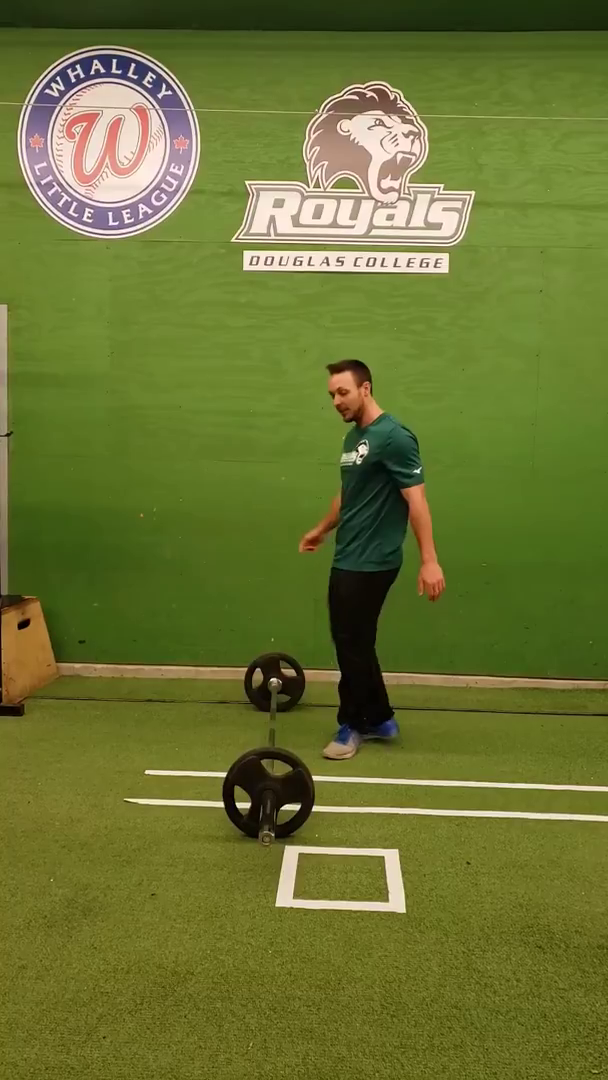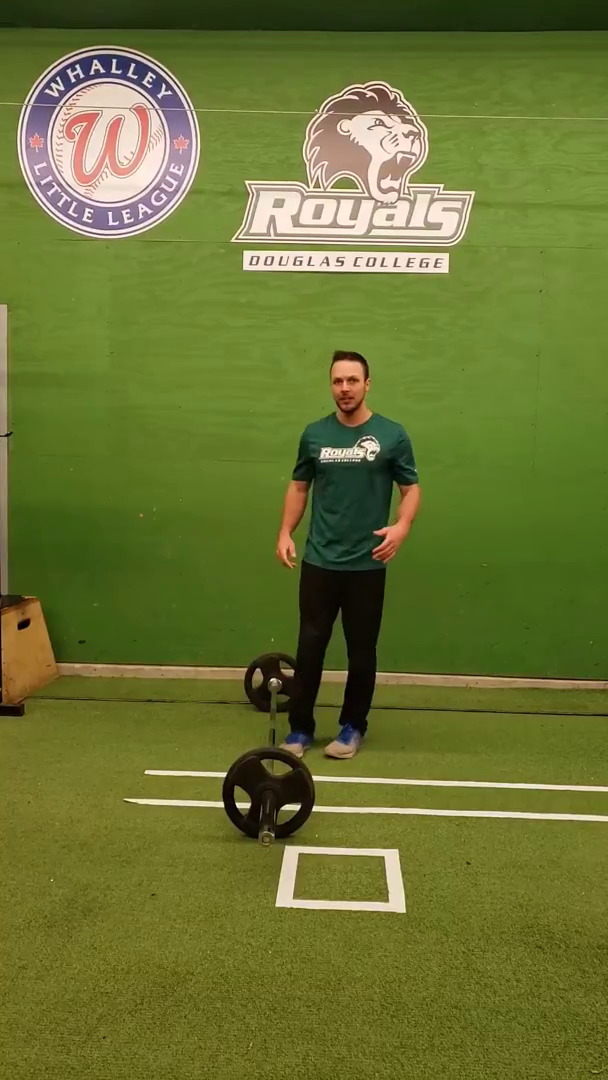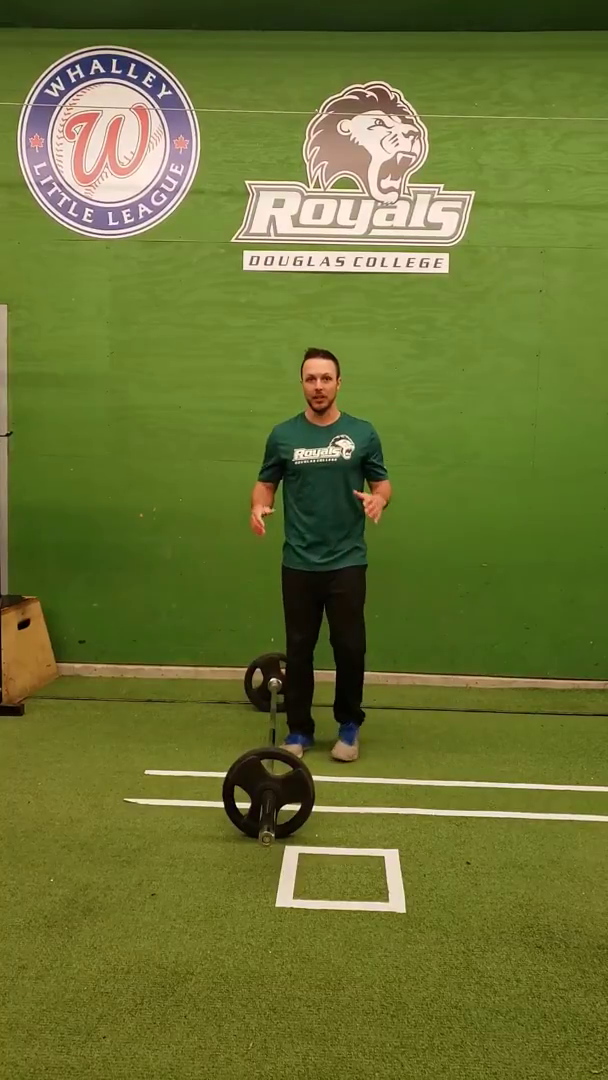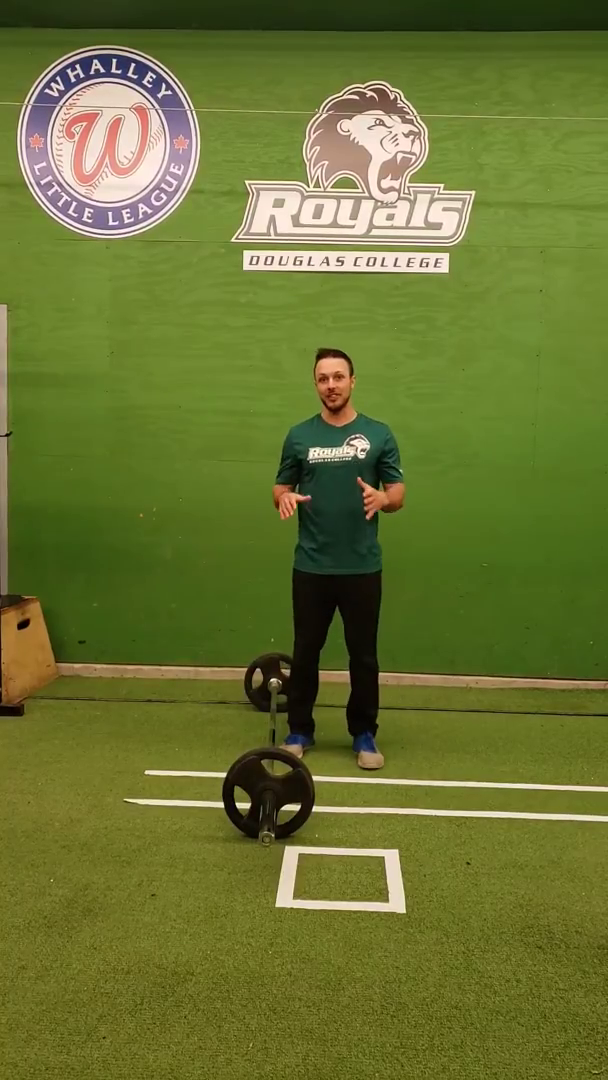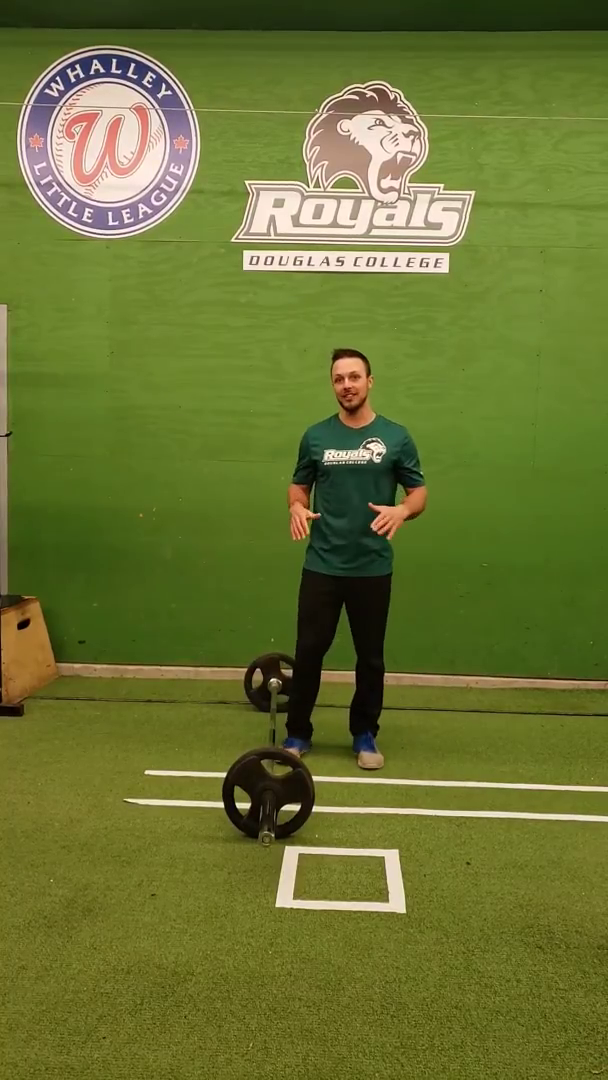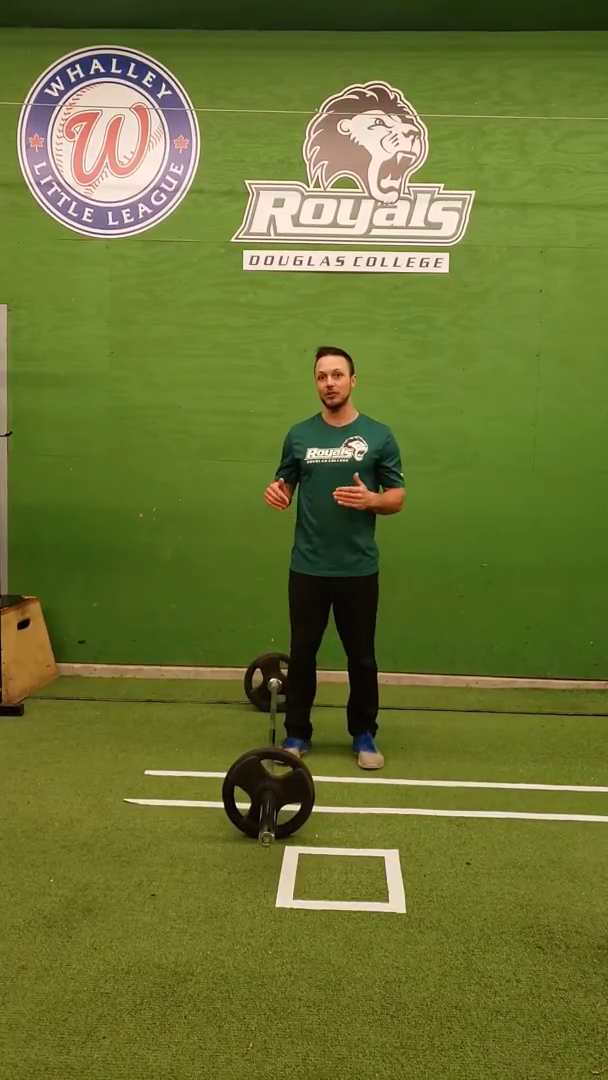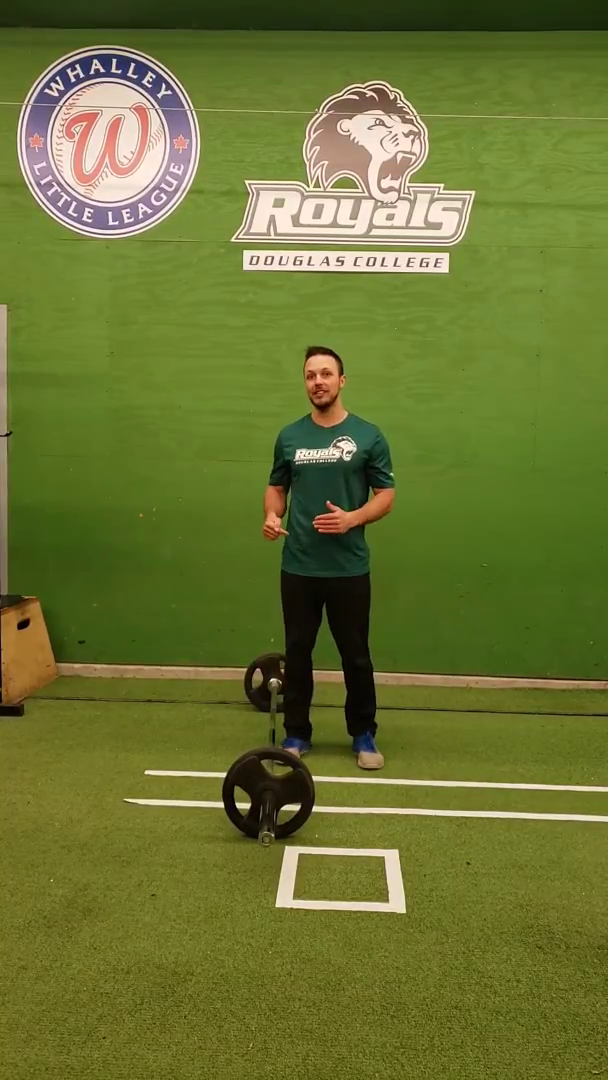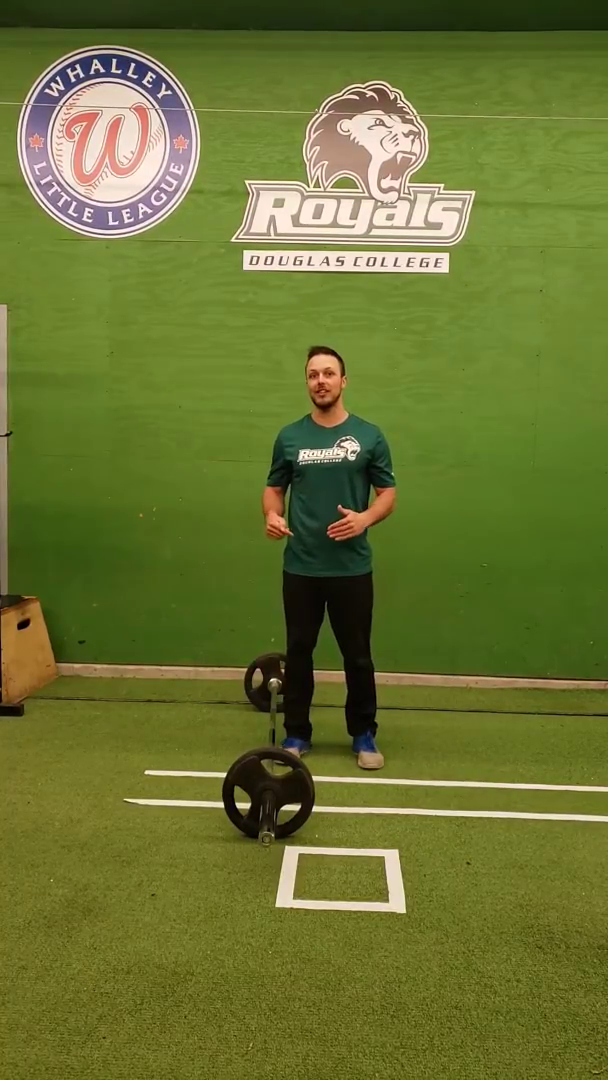
dt=0.5s
person 1, frame 1
left shoulder: (392, 437)
right shoulder: (354, 435)
left elbow: (416, 498)
left wrist: (429, 560)
right wrist: (322, 529)
left hip: (370, 562)
right hip: (349, 559)
left knee: (353, 641)
right knee: (351, 638)
left ankle: (353, 724)
right ankle: (378, 718)
person 1, frame 2
left shoulder: (392, 435)
right shoulder: (315, 433)
left elbow: (410, 489)
right elbow: (298, 487)
left wrist: (401, 526)
right wrist: (285, 532)
left hip: (366, 564)
right hip: (318, 560)
left knee: (361, 649)
right knee: (310, 645)
left ankle: (353, 726)
right ankle: (301, 728)
person 1, frame 3
left shoulder: (362, 433)
right shoulder: (283, 435)
left elbow: (381, 482)
right elbow: (265, 484)
left wrist: (378, 499)
right wrist: (258, 507)
left hip: (347, 561)
right hip: (299, 563)
left knee: (349, 645)
right knee: (299, 649)
left ankle: (349, 722)
right ankle: (299, 729)
person 1, frame 4
left shoulder: (378, 434)
right shoulder: (299, 435)
left elbow: (398, 492)
right elbow: (281, 488)
left wrist: (382, 499)
right wrist: (285, 499)
left hip: (362, 566)
right hip: (311, 565)
left knee: (363, 655)
right knee: (305, 651)
left ankle: (364, 734)
right ankle: (300, 730)
person 1, frame 5
left shoulder: (395, 437)
right shoulder: (315, 436)
left elbow: (418, 492)
right elbow: (299, 486)
left wrist: (401, 511)
right wrist: (297, 509)
left hip: (372, 568)
right hip: (321, 565)
left knee: (370, 656)
right knee: (308, 651)
left ankle: (364, 734)
right ankle: (297, 734)
person 1, frame 6
left shoulder: (379, 436)
right shoulder: (299, 435)
left elbow: (397, 496)
right elbow: (285, 486)
left wrist: (369, 498)
right wrist: (275, 494)
left hip: (358, 568)
right hip: (307, 567)
left knee: (361, 655)
right knee: (302, 652)
left ankle: (364, 735)
right ankle: (297, 733)
person 1, frame 7
left shoulder: (367, 435)
right shoulder: (289, 436)
left elbow: (385, 495)
right elbow: (276, 487)
left wrist: (352, 517)
right wrist: (272, 516)
left hip: (348, 568)
right hip: (298, 567)
left knee: (355, 654)
right knee: (297, 652)
left ankle: (363, 734)
right ankle: (296, 733)
person 1, frame 8
left shoulder: (369, 436)
right shoulder: (289, 437)
left elbow: (387, 493)
right elbow: (274, 487)
left wrist: (366, 519)
right wrist: (272, 515)
left hip: (352, 568)
right hip: (300, 567)
left knee: (357, 655)
right knee: (298, 652)
left ankle: (363, 734)
right ankle: (296, 733)
